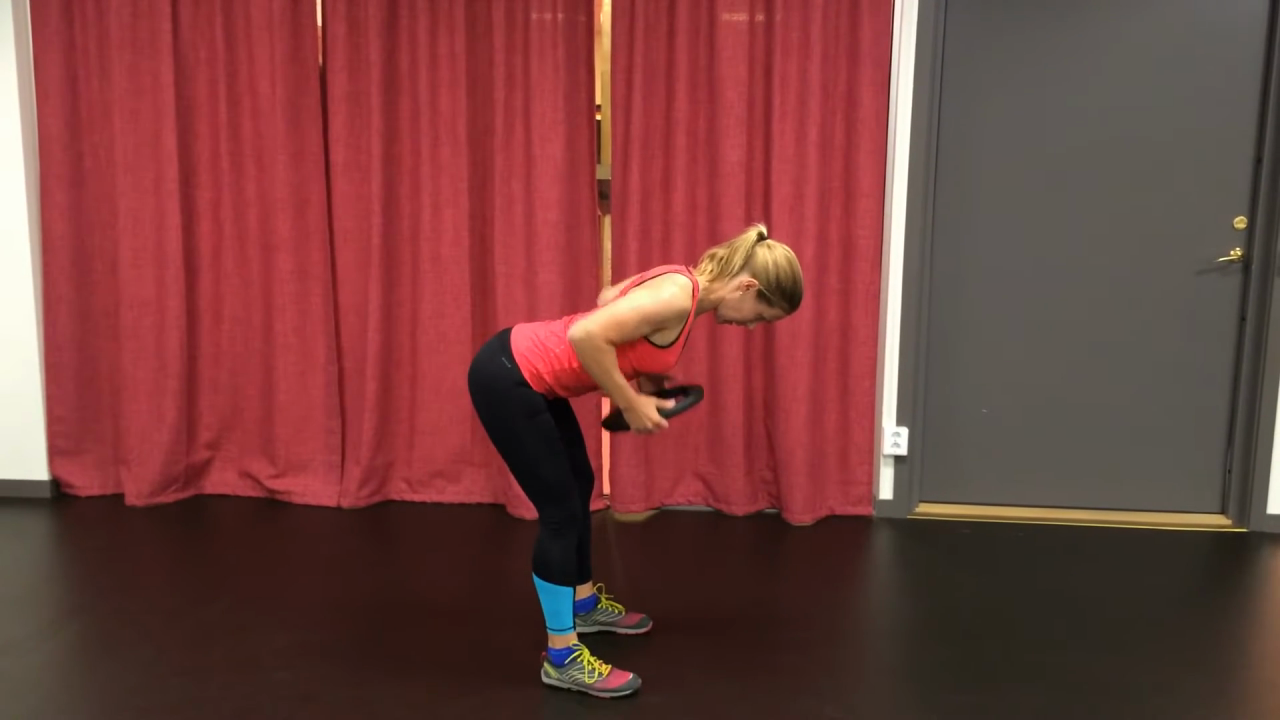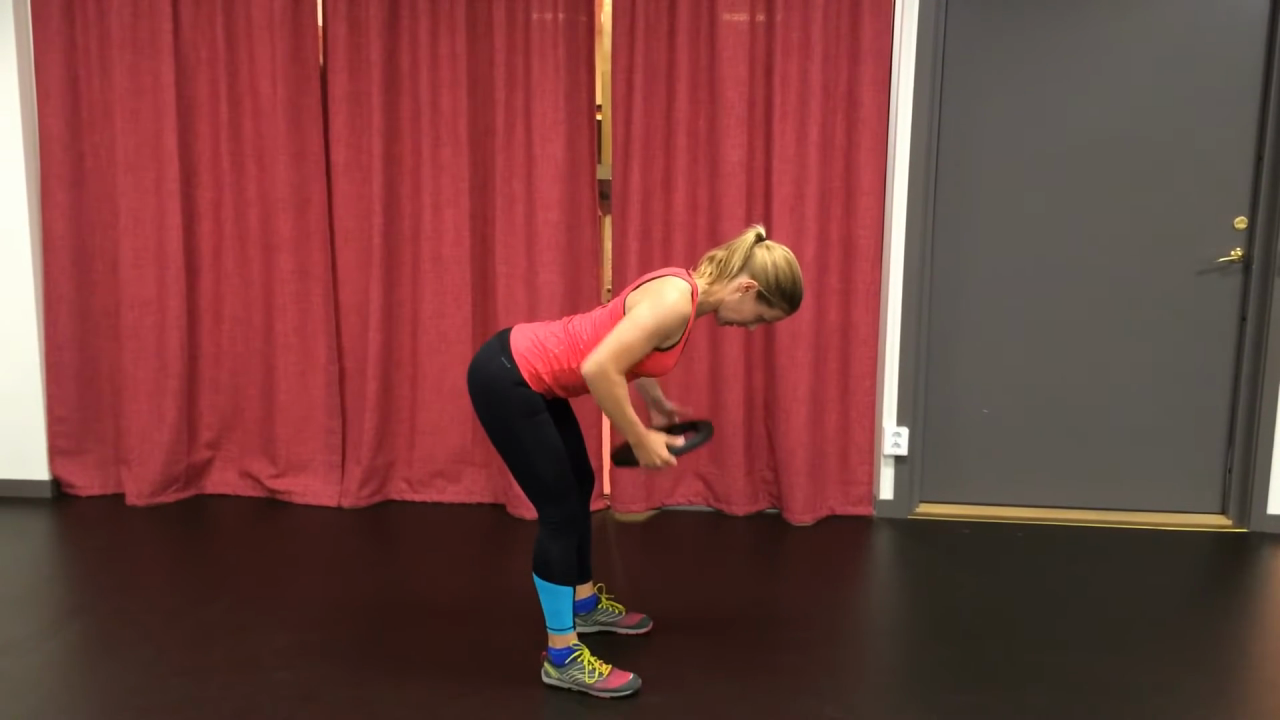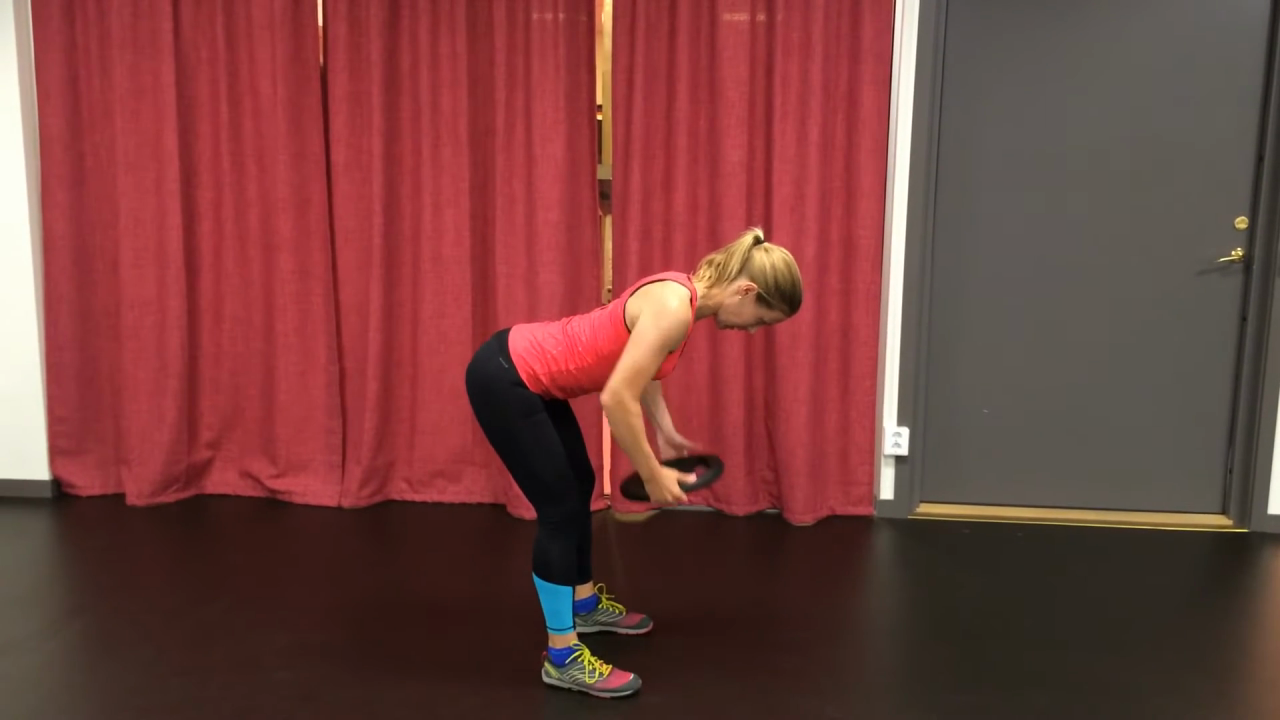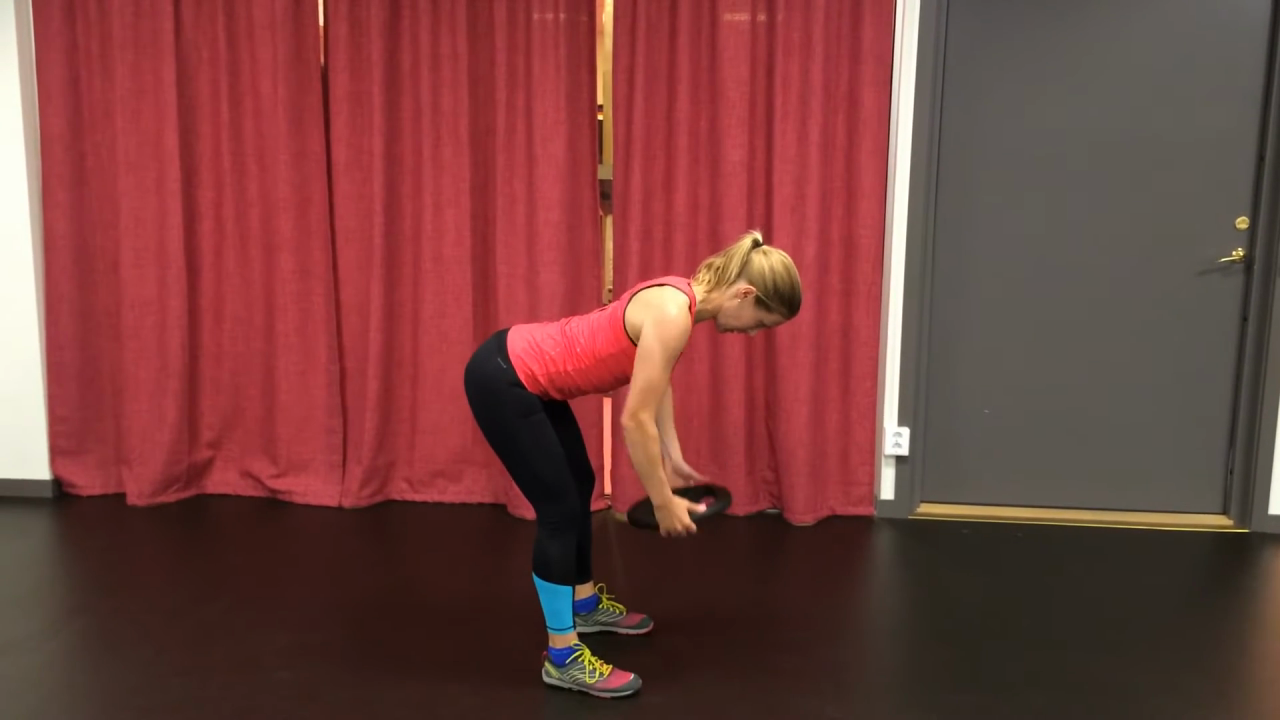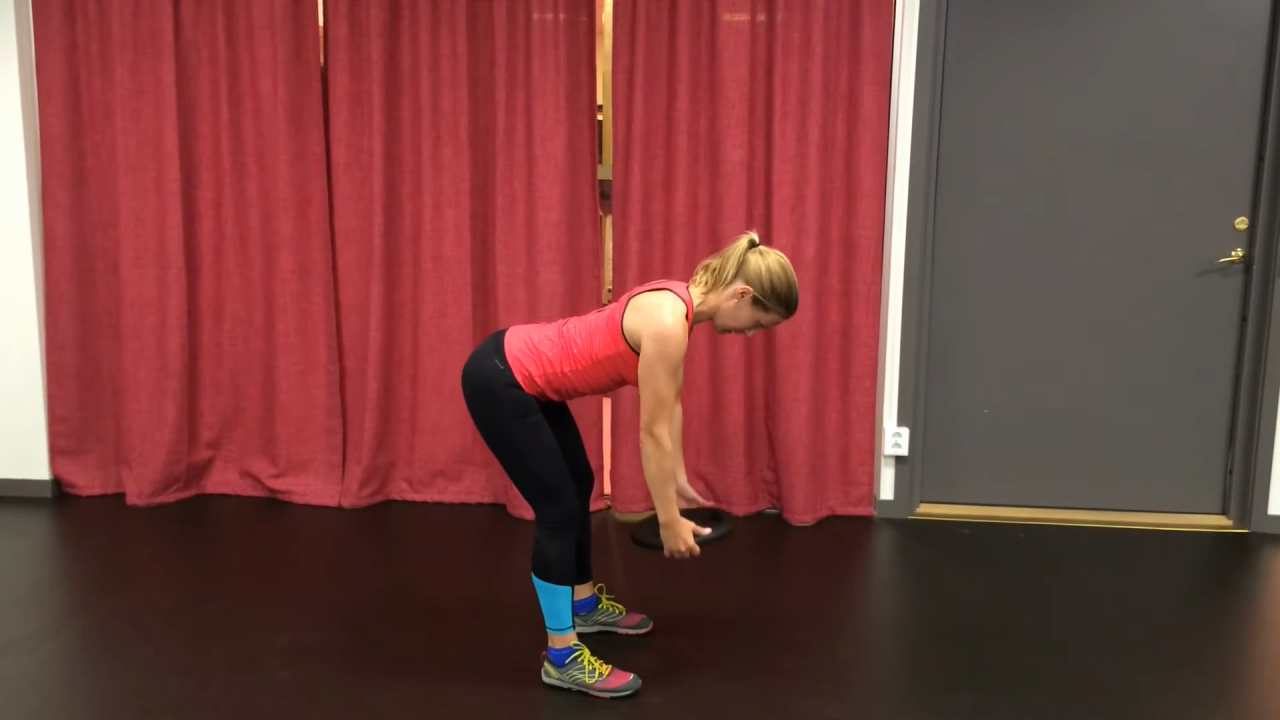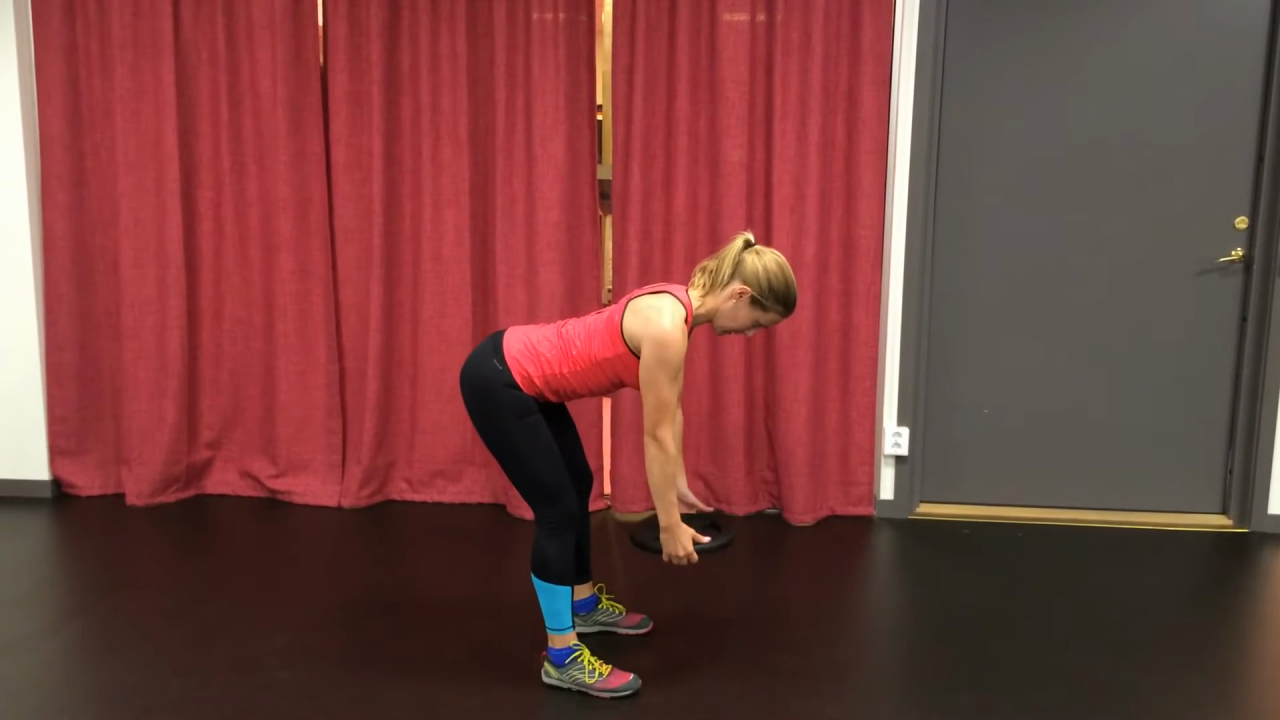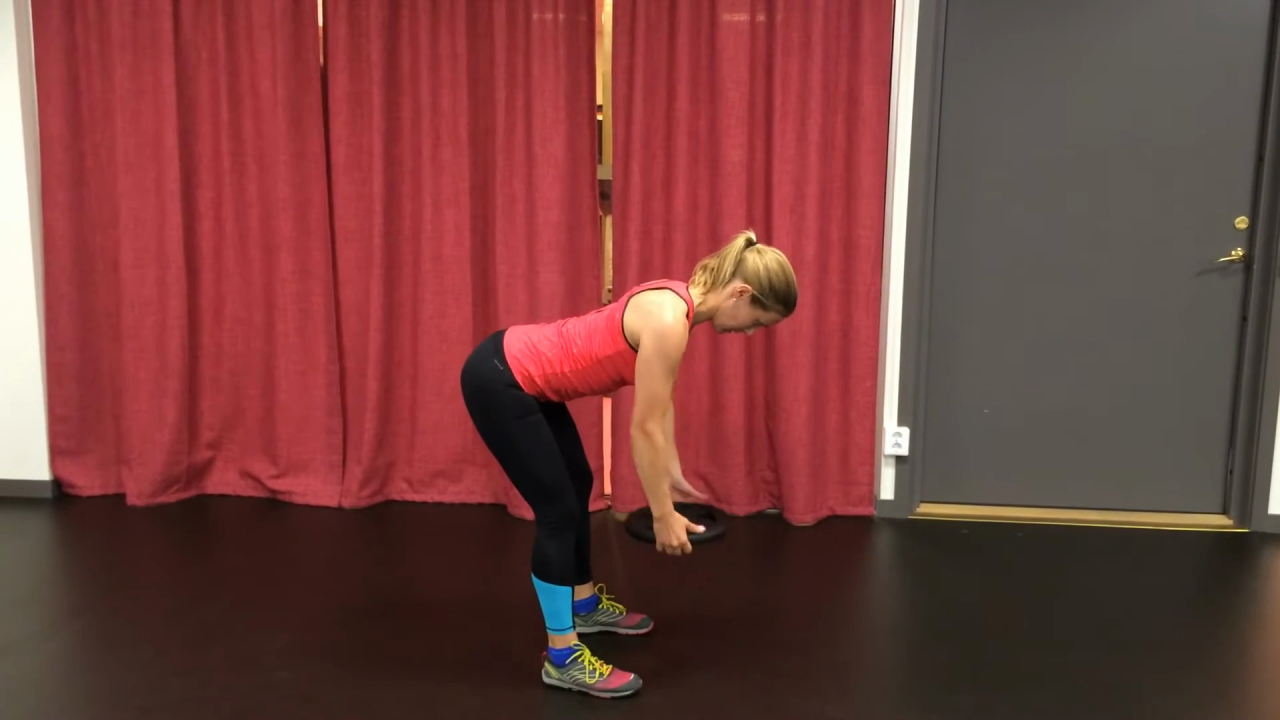
dt=0.1s
person 1, frame 1
left shoulder: (683, 283)
right shoulder: (677, 297)
right elbow: (585, 334)
left wrist: (644, 379)
right wrist: (630, 404)
left hip: (529, 370)
right hip: (507, 377)
left knee: (579, 486)
right knee: (561, 508)
left ankle: (584, 604)
right ankle: (562, 657)
person 1, frame 2
left shoulder: (683, 289)
right shoulder: (675, 300)
right elbow: (597, 369)
left wrist: (656, 403)
right wrist: (643, 441)
left hip: (529, 370)
right hip: (505, 377)
left knee: (579, 486)
right knee: (560, 508)
left ankle: (585, 604)
right ankle: (562, 657)
person 1, frame 3
left shoulder: (682, 292)
right shoulder: (674, 307)
left elbow: (640, 371)
right elbow: (616, 398)
left wrist: (665, 432)
right wrist: (654, 476)
left hip: (528, 371)
right hip: (504, 377)
left knee: (580, 485)
right knee: (560, 508)
left ankle: (585, 604)
right ankle: (562, 657)
person 1, frame 4
left shoulder: (684, 301)
right shoulder: (672, 314)
left elbow: (657, 393)
right elbow: (636, 418)
left wrist: (674, 460)
right wrist: (663, 499)
left hip: (527, 371)
right hip: (501, 378)
left knee: (579, 486)
right knee: (560, 509)
left ankle: (586, 604)
right ankle: (563, 657)
person 1, frame 5
left shoulder: (680, 304)
right shoulder: (668, 321)
left elbow: (666, 408)
right elbow: (653, 431)
left wrist: (678, 482)
right wrist: (670, 520)
left hip: (525, 372)
right hip: (499, 379)
left knee: (578, 486)
right knee: (559, 509)
left ankle: (585, 604)
right ankle: (562, 657)
person 1, frame 6
left shoulder: (679, 307)
right shoulder: (668, 326)
left elbow: (668, 414)
right elbow: (657, 434)
left wrist: (679, 487)
right wrist: (671, 525)
left hip: (523, 372)
right hip: (498, 379)
left knee: (577, 486)
right knee: (558, 510)
left ankle: (585, 604)
right ankle: (562, 658)
person 1, frame 7
left shoulder: (680, 305)
right shoulder: (668, 321)
left elbow: (659, 406)
right elbow: (646, 428)
left wrist: (674, 476)
right wrist: (663, 515)
left hip: (523, 372)
right hip: (499, 379)
left knee: (577, 487)
right knee: (558, 510)
left ankle: (585, 604)
right ankle: (563, 658)
